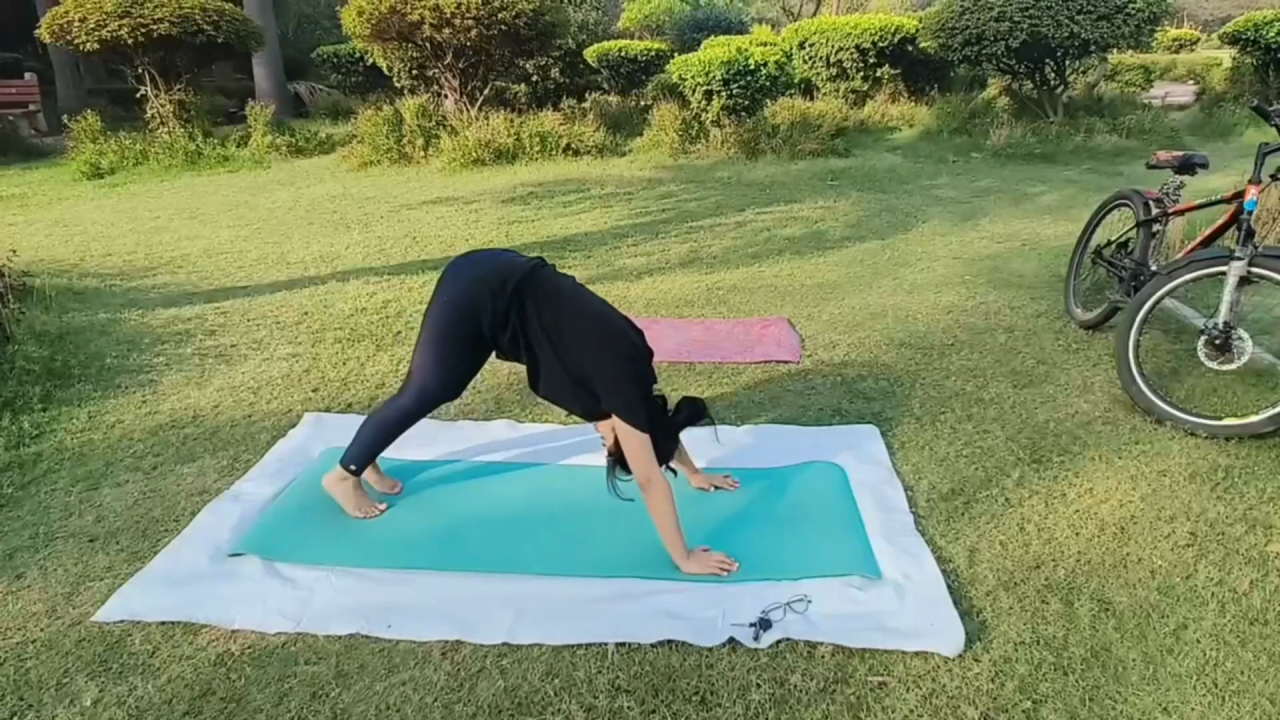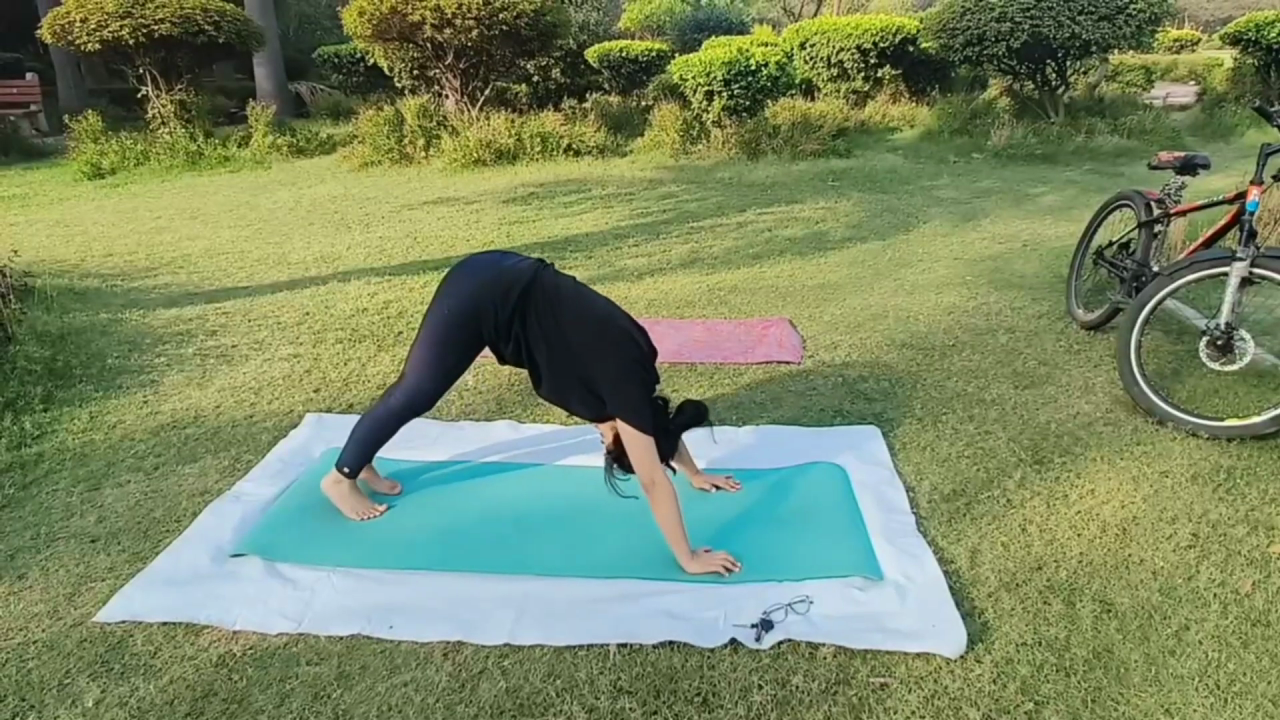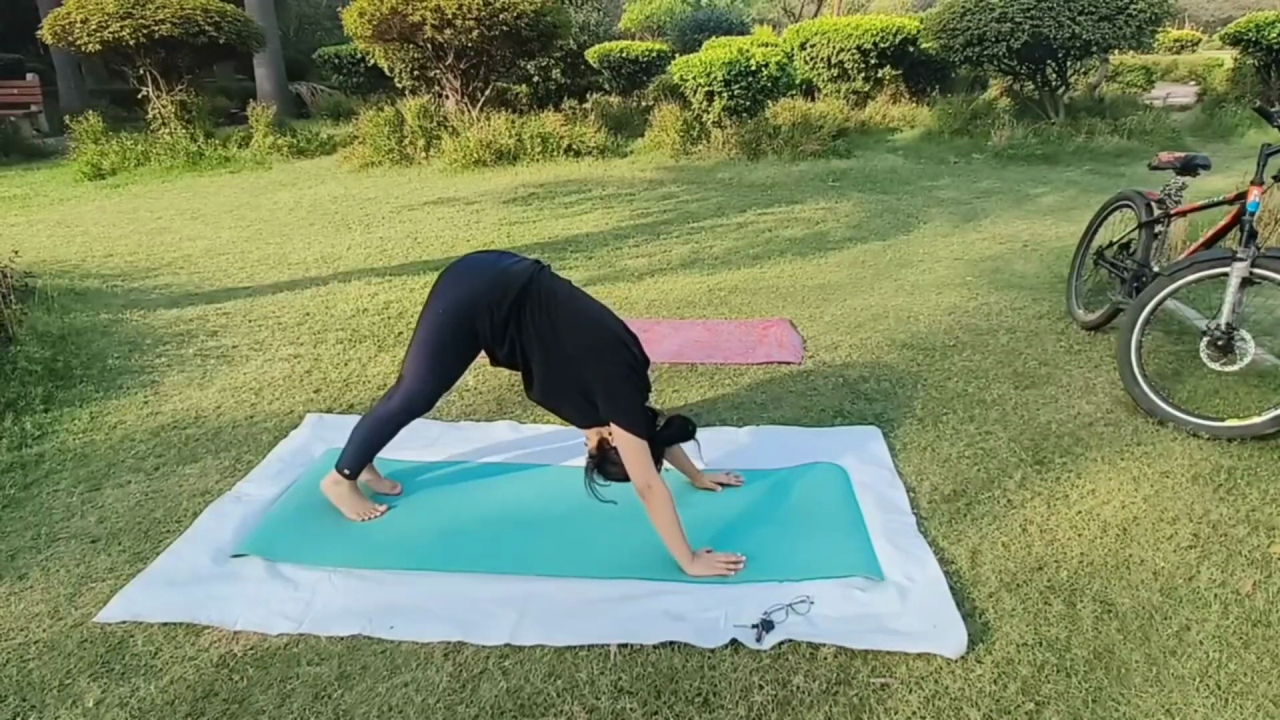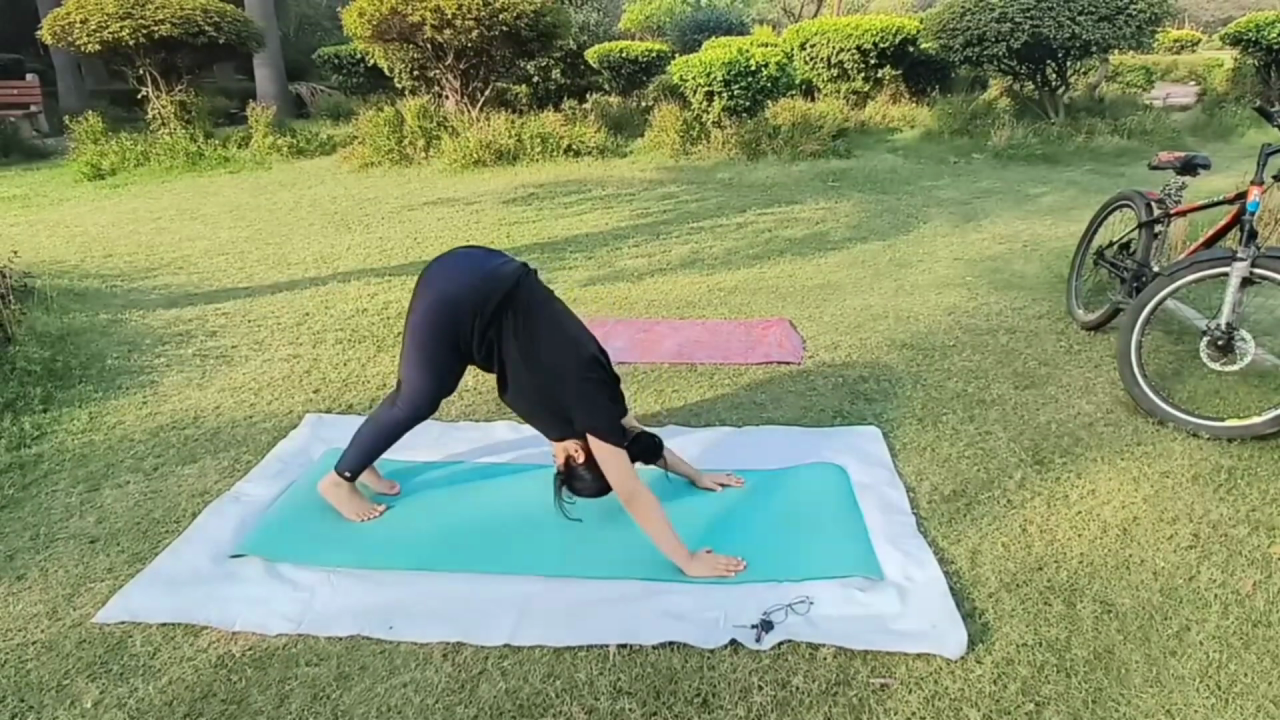
dt=0.5s
person 1, frame 1
left shoulder: (631, 369)
right shoulder: (623, 383)
left elbow: (661, 424)
right elbow: (650, 480)
left wrist: (695, 473)
right wrist: (685, 559)
left hip: (499, 284)
right hip: (480, 291)
left knee: (443, 389)
right knee: (422, 393)
left ankle: (365, 461)
right ankle: (344, 476)
person 1, frame 2
left shoulder: (634, 368)
right shoulder: (625, 386)
left elbow: (662, 425)
right elbow: (654, 481)
left wrist: (697, 474)
right wrist: (689, 559)
left hip: (502, 283)
right hip: (484, 296)
left knee: (425, 385)
right knee: (415, 393)
left ankle: (362, 464)
right ankle: (341, 478)
person 1, frame 3
left shoulder: (623, 376)
right shoulder: (617, 390)
left elbow: (655, 430)
right elbow: (649, 487)
left wrist: (698, 475)
right wrist: (690, 561)
left hip: (498, 283)
right hip: (478, 296)
left knee: (423, 389)
right knee: (414, 396)
left ankle: (363, 466)
right ankle: (341, 479)
person 1, frame 4
left shoulder: (595, 396)
right shoulder: (590, 406)
left elbow: (634, 436)
right elbow: (633, 495)
left wrist: (696, 475)
right wrist: (689, 562)
left hip: (480, 281)
right hip: (459, 294)
left knee: (421, 396)
right knee: (415, 401)
left ankle: (362, 466)
right ankle: (339, 481)
